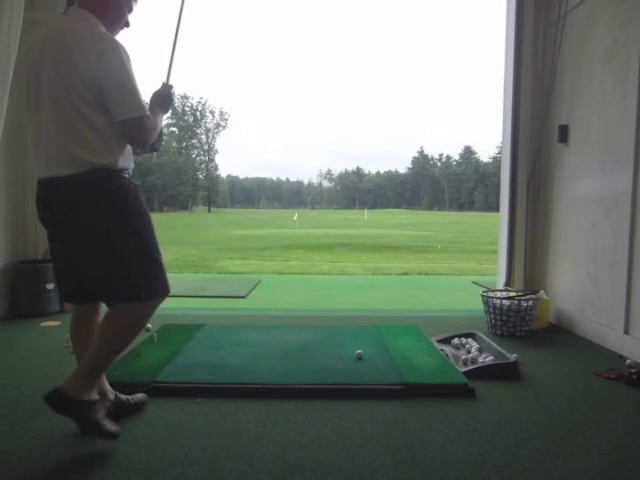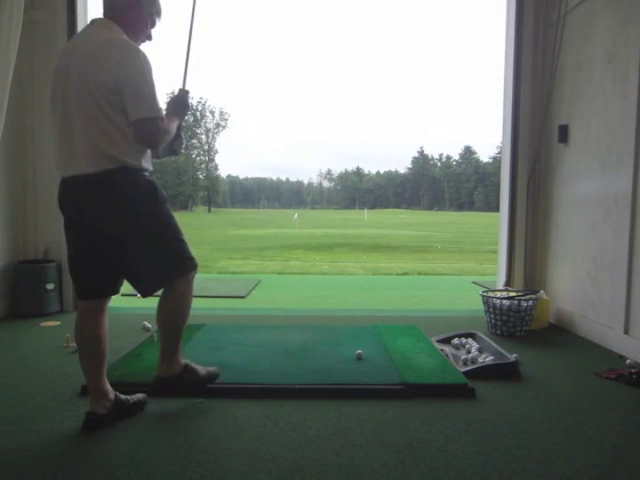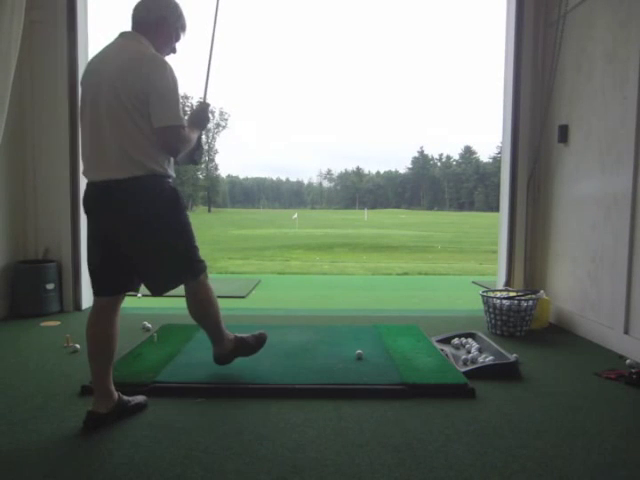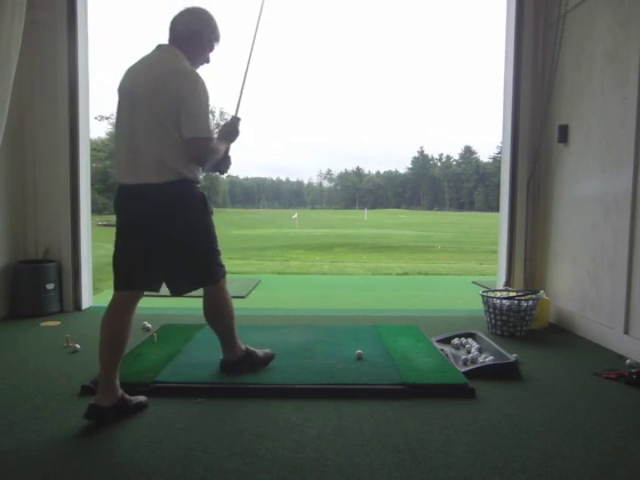
dt=0.2s
person 1, frame 1
left shoulder: (43, 44)
right shoulder: (104, 48)
right elbow: (140, 136)
left wrist: (131, 126)
right wrist: (159, 109)
left hip: (54, 188)
right hip: (98, 187)
left knee: (87, 299)
right knee: (146, 292)
left ankle: (99, 396)
right ankle: (77, 388)
person 1, frame 2
left shoulder: (67, 53)
right shoulder: (127, 56)
right elbow: (151, 136)
left wrist: (161, 121)
right wrist: (174, 116)
left hip: (75, 187)
right hip: (120, 185)
left knee: (92, 297)
right knee: (178, 271)
left ankle: (100, 399)
right ankle: (170, 365)
person 1, frame 3
left shoulder: (96, 63)
right shoulder: (155, 67)
right elbow: (173, 142)
left wrist: (182, 133)
right wrist: (195, 127)
left hip: (101, 191)
right hip: (145, 191)
left knee: (107, 297)
right knee: (193, 275)
left ankle: (103, 399)
right ankle: (224, 344)
person 1, frame 4
left shoulder: (133, 72)
right shoulder: (188, 80)
right elbow: (198, 152)
left wrist: (210, 156)
right wrist: (223, 141)
left hip: (132, 193)
right hip: (174, 196)
left knee: (127, 292)
right knee: (213, 280)
left ankle: (107, 393)
right ankle: (235, 353)
